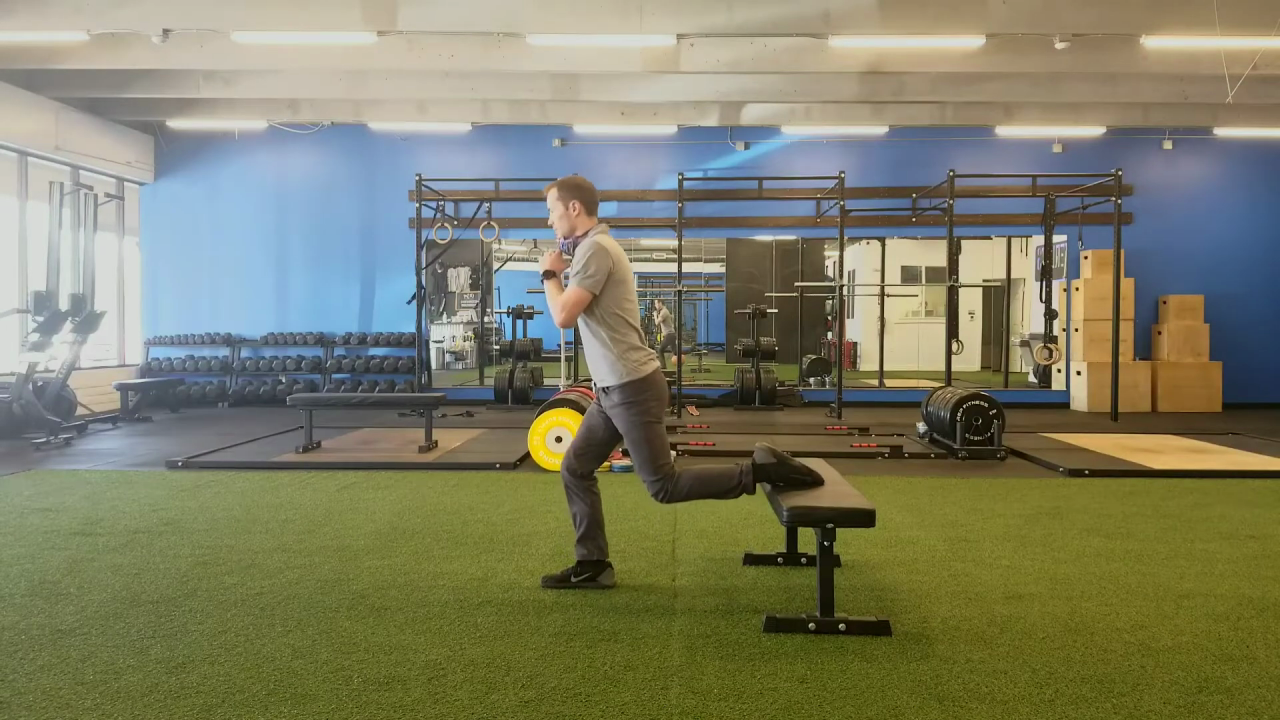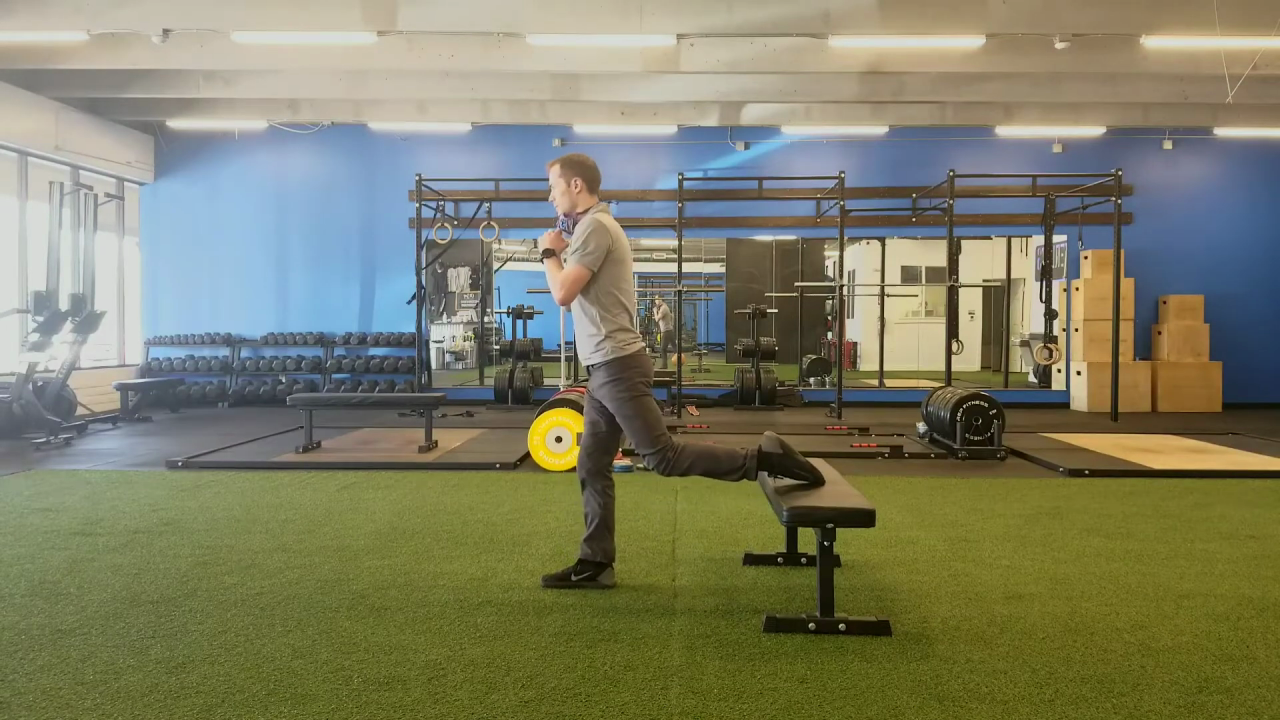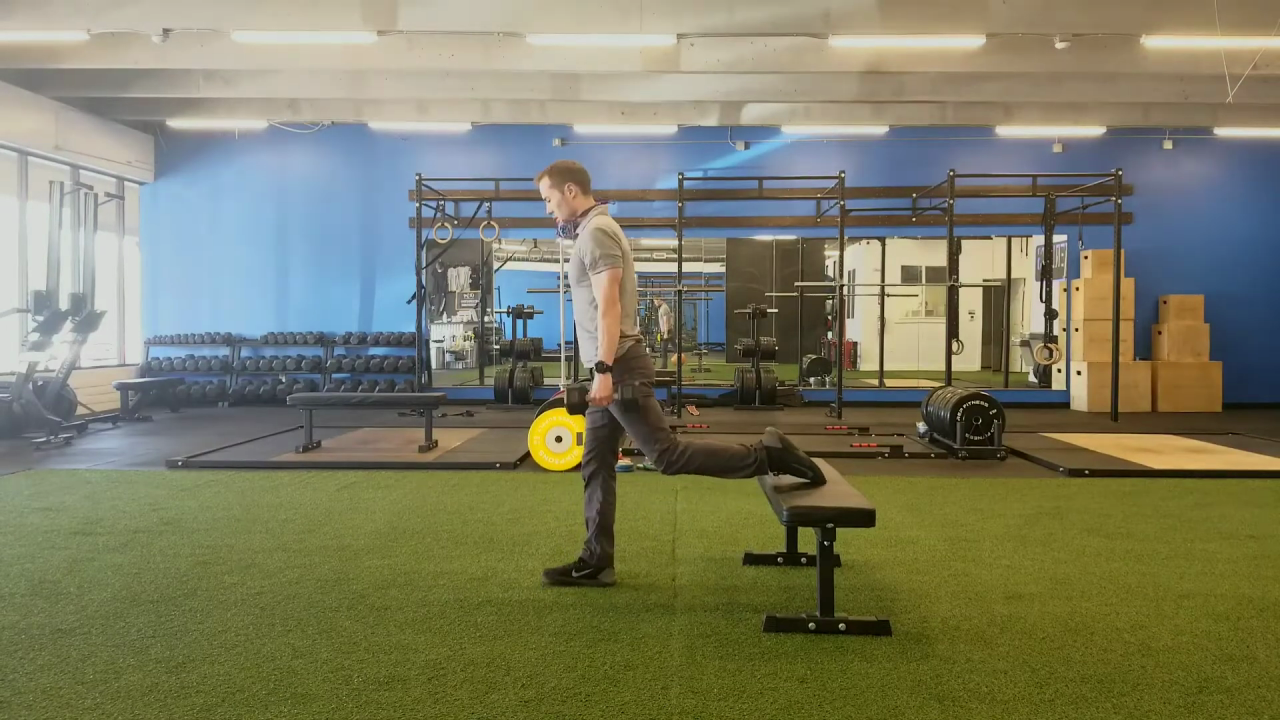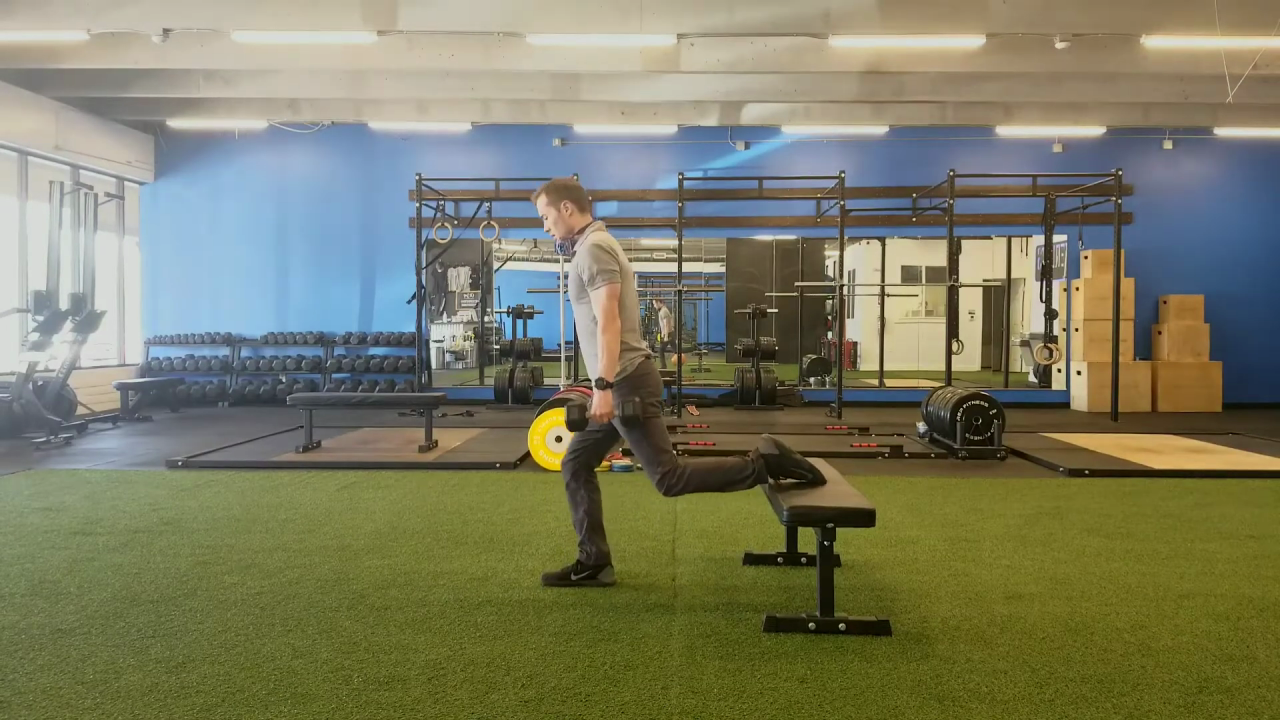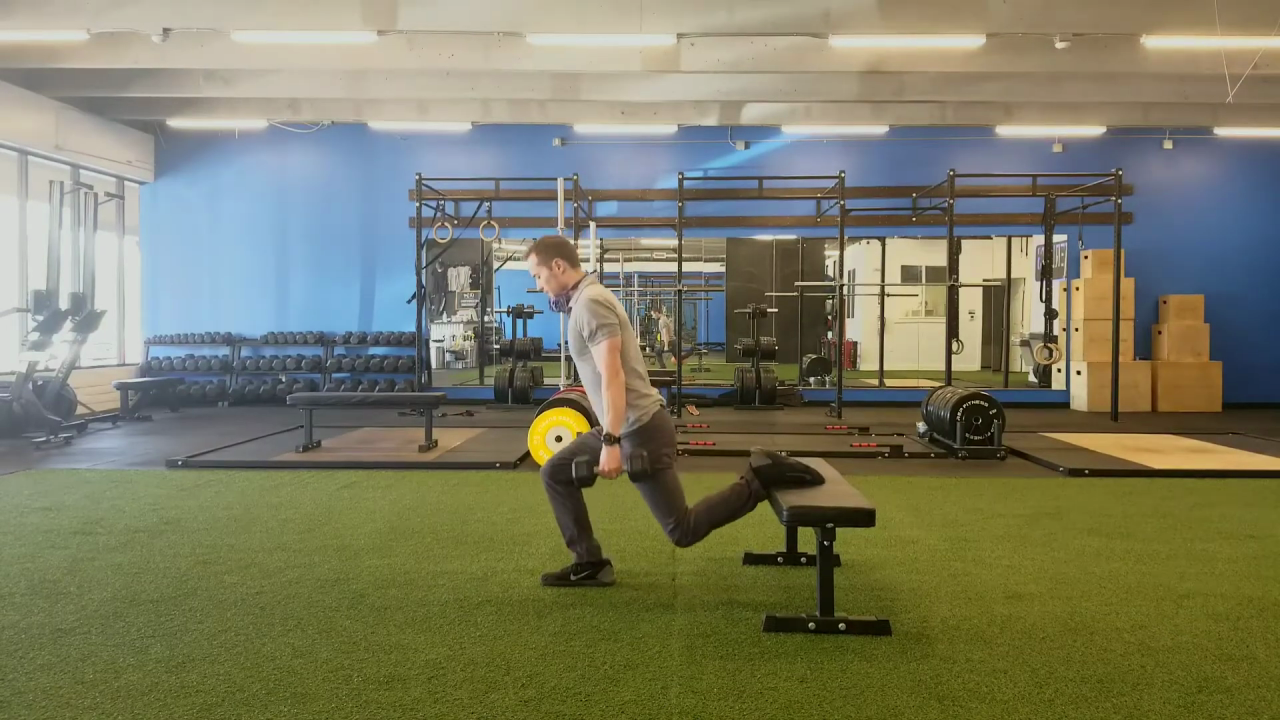
dt=0.4s
person 1, frame 1
left shoulder: (594, 249)
right shoulder: (594, 247)
left elbow: (564, 317)
right elbow: (577, 312)
left wrist: (549, 275)
right wrist: (562, 273)
left hip: (633, 387)
right hip: (614, 389)
left knee: (664, 485)
right knee: (575, 468)
left ankle: (758, 469)
right ankle: (592, 565)
person 1, frame 2
left shoulder: (594, 226)
right shoulder: (594, 226)
left elbow: (563, 294)
left wrist: (549, 253)
right wrist: (562, 252)
left hip: (617, 366)
right hip: (605, 368)
left knee: (664, 456)
right knee: (591, 468)
left ankle: (763, 457)
right ankle: (595, 564)
person 1, frame 3
left shoulder: (598, 231)
right shoulder: (594, 232)
left elbow: (610, 305)
left wrist: (605, 372)
left hip: (618, 366)
right hip: (609, 366)
left knee: (667, 453)
right knee: (596, 465)
left ankle: (767, 454)
right ankle: (595, 561)
person 1, frame 4
left shoulder: (594, 247)
right shoulder: (592, 246)
left elbow: (608, 322)
left wrist: (603, 386)
right wrist: (603, 385)
left hip: (626, 381)
right hip: (616, 381)
left knee: (668, 477)
right knee: (575, 465)
left ankle: (764, 462)
right ankle: (593, 563)
person 1, frame 5
left shoulder: (590, 303)
right shoulder: (587, 299)
left elbow: (613, 377)
left wrist: (611, 442)
right wrist: (610, 435)
left hip: (640, 429)
right hip: (625, 425)
left knee: (682, 529)
right knee: (556, 472)
left ankle: (759, 478)
right ankle: (590, 563)
